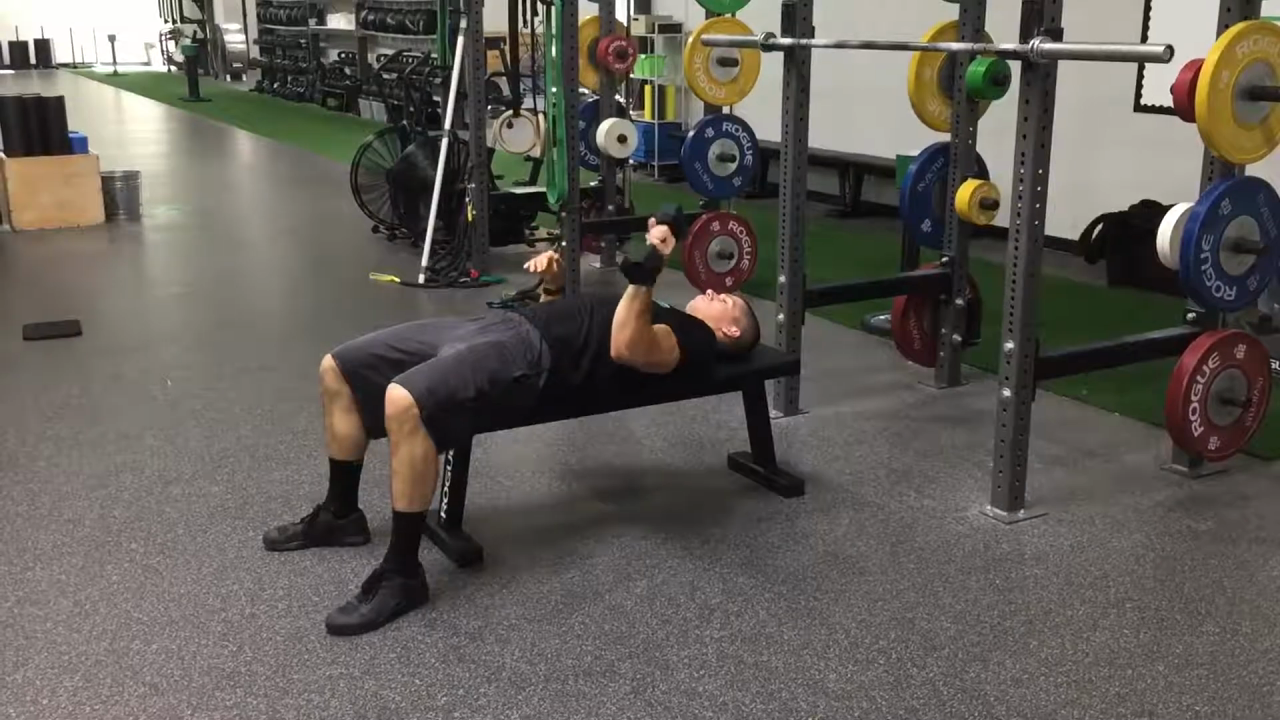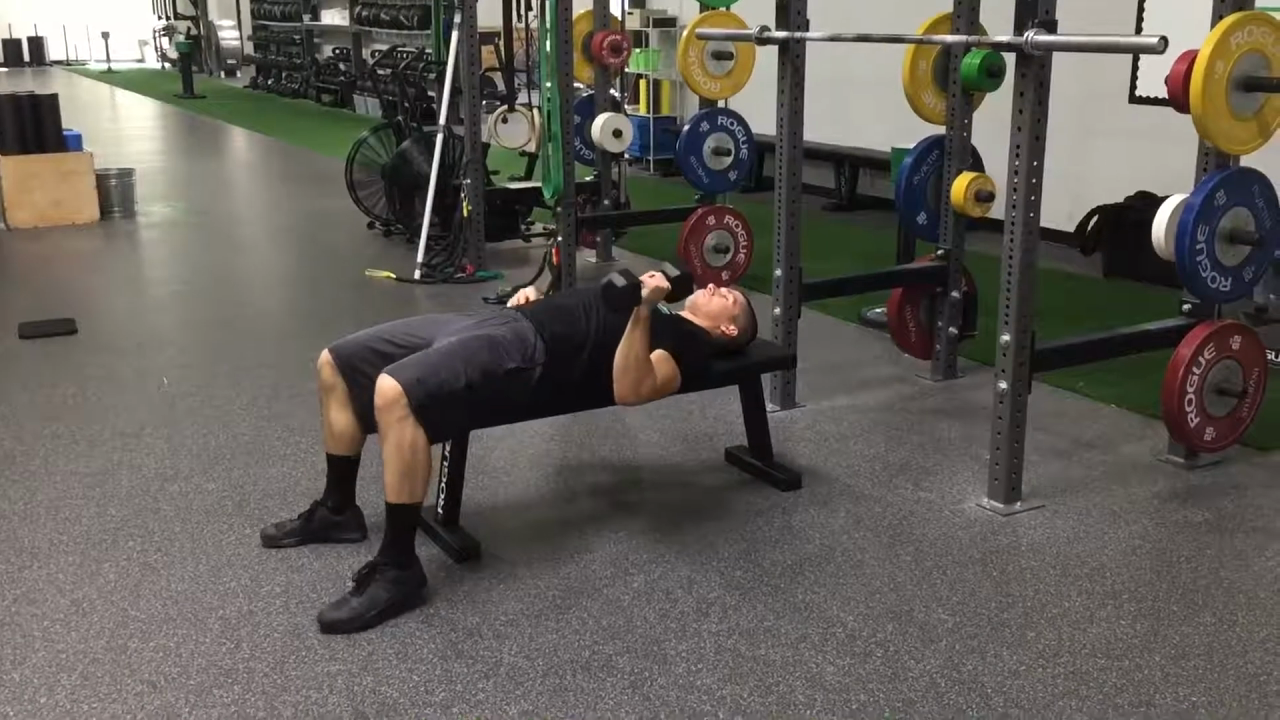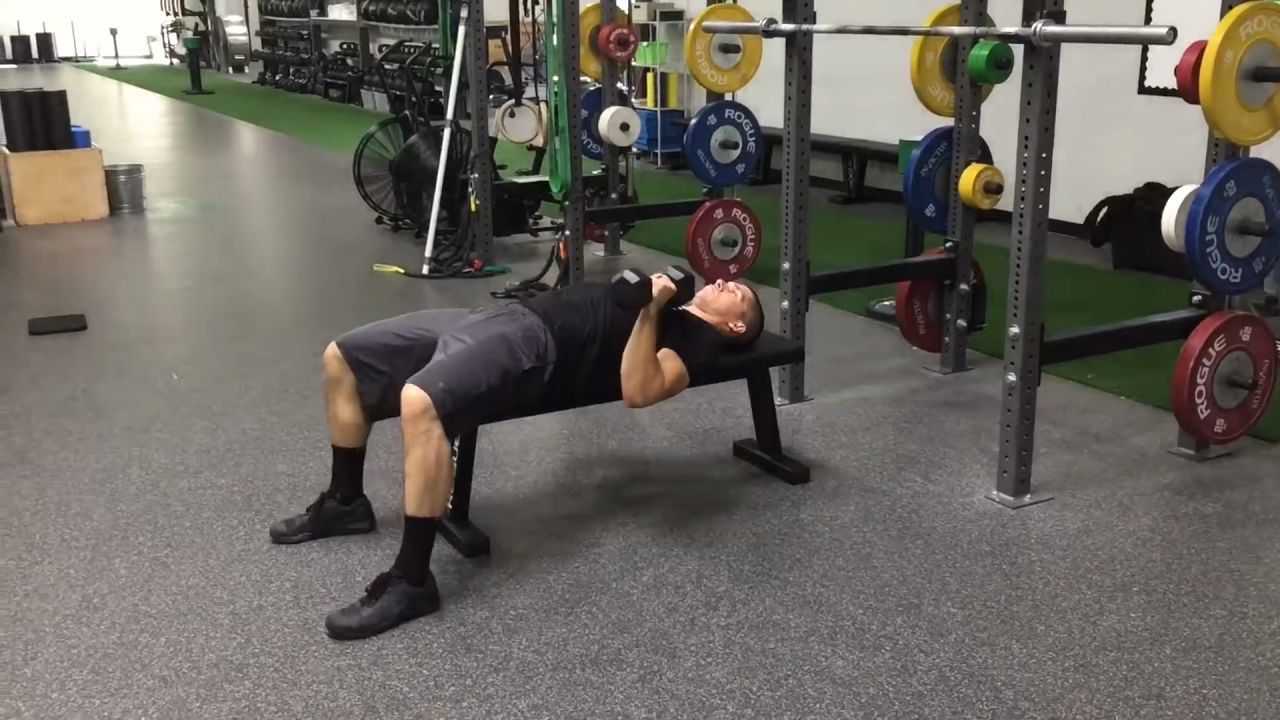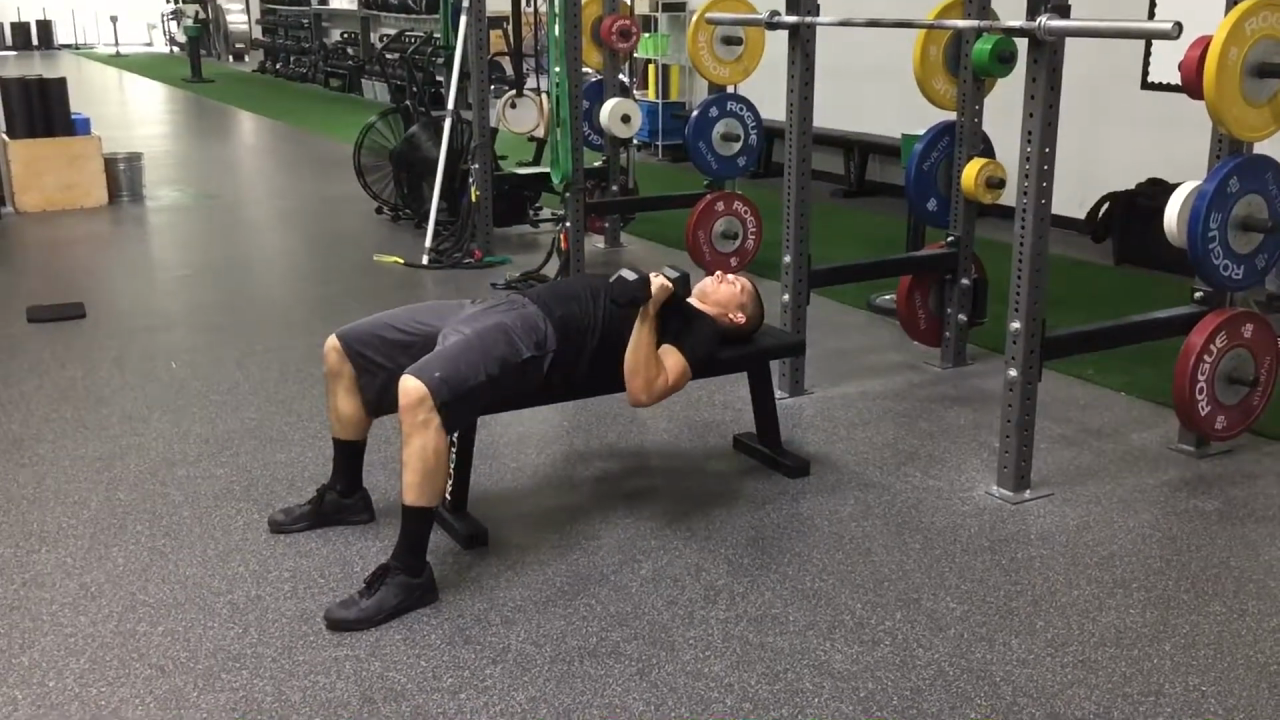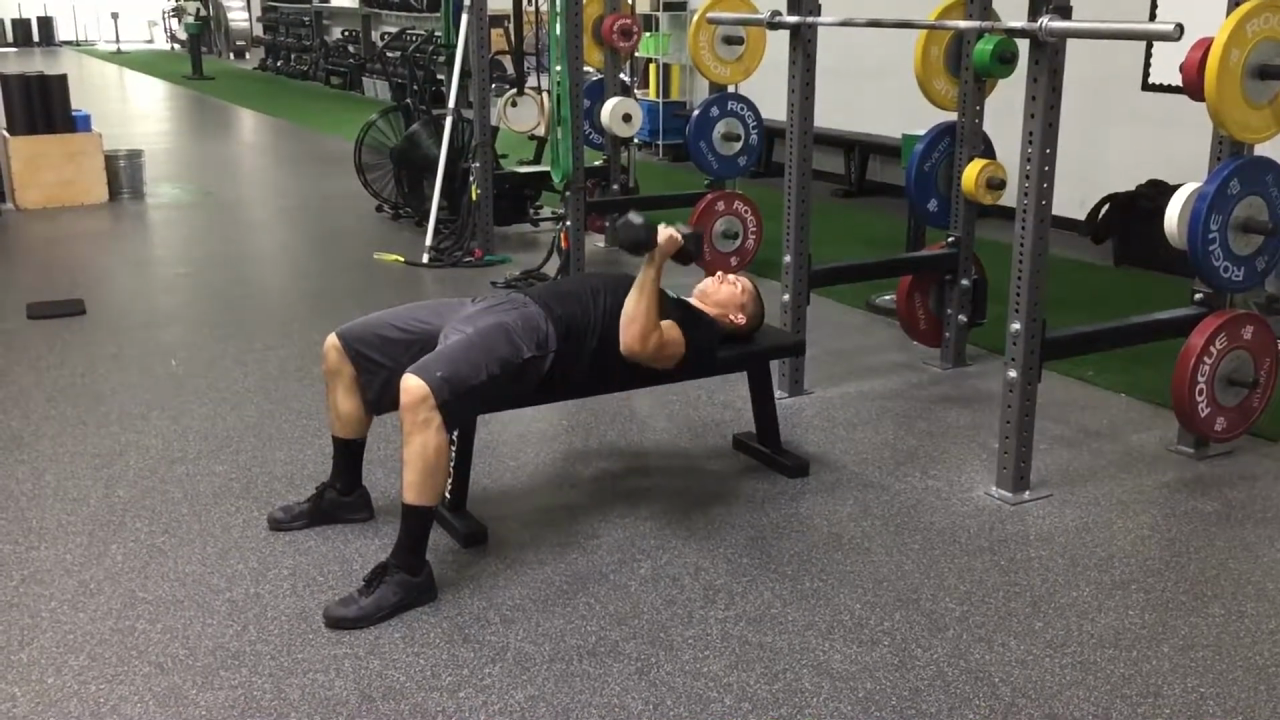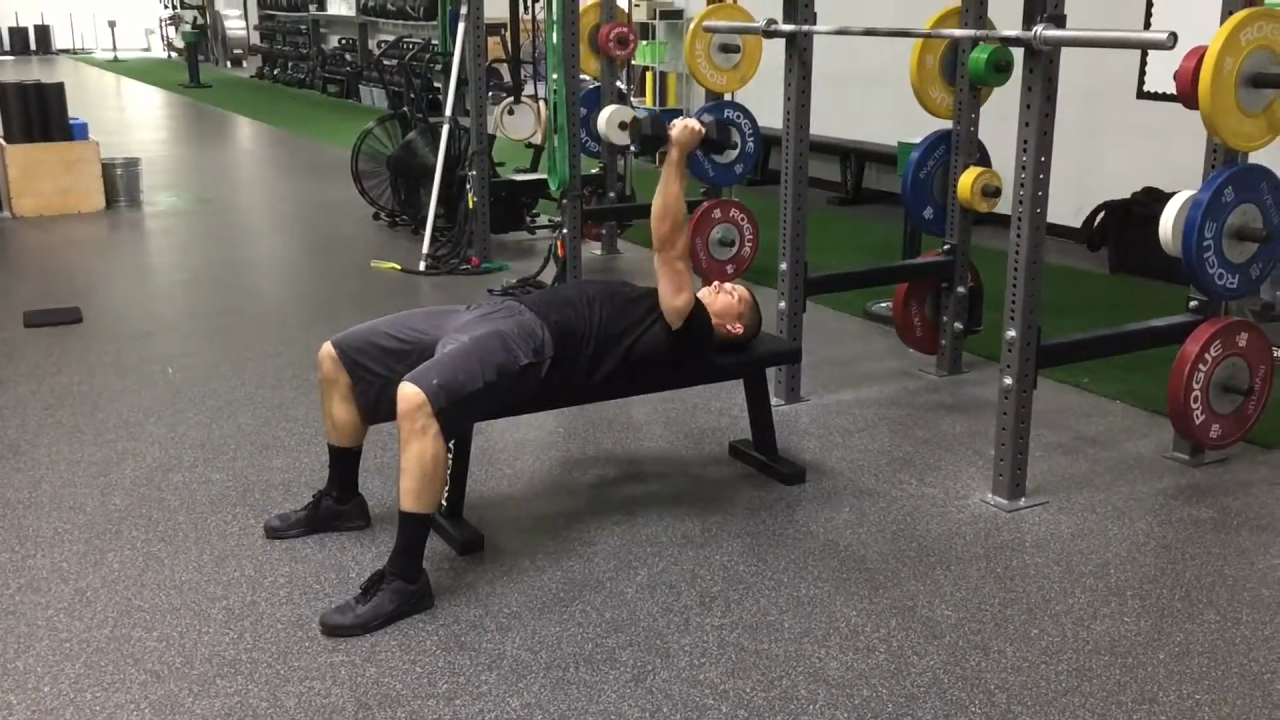
dt=0.7s
person 1, frame 1
left shoulder: (695, 340)
right shoulder: (658, 315)
left elbow: (625, 348)
left wrist: (648, 266)
right wrist: (552, 284)
left hip: (526, 355)
right hip: (502, 325)
left knee: (405, 404)
right knee: (338, 370)
left ankle: (402, 573)
right ankle: (340, 514)
person 1, frame 2
left shoulder: (691, 341)
right shoulder: (651, 316)
left elbow: (629, 389)
left wrist: (644, 307)
right wrist: (533, 299)
left hip: (522, 351)
right hip: (500, 322)
left knee: (394, 393)
right knee: (337, 365)
left ankle: (397, 568)
right ankle: (338, 510)
person 1, frame 3
left shoulder: (698, 337)
right shoulder: (656, 302)
left elbow: (638, 390)
left wrist: (650, 310)
left hip: (532, 347)
left knee: (420, 404)
right knee: (343, 359)
left ankle: (411, 580)
right ankle: (345, 503)
person 1, frame 4
left shoulder: (697, 328)
right shoulder: (663, 299)
left elbow: (642, 389)
left wrist: (649, 308)
left hip: (532, 335)
left knee: (418, 394)
right knee: (342, 351)
left ankle: (409, 571)
right ankle: (345, 494)
person 1, frame 5
left shoulder: (697, 332)
right shoulder: (666, 310)
left elbow: (634, 346)
left wrist: (656, 258)
left hip: (534, 335)
left knee: (419, 393)
right knee: (341, 351)
left ankle: (409, 571)
right ankle: (344, 493)
person 1, frame 6
left shoulder: (688, 332)
right shoulder: (655, 307)
left elbow: (669, 247)
left wrist: (678, 154)
left hip: (529, 342)
left knee: (416, 400)
right knee: (336, 358)
left ankle: (405, 578)
right ankle: (341, 499)
